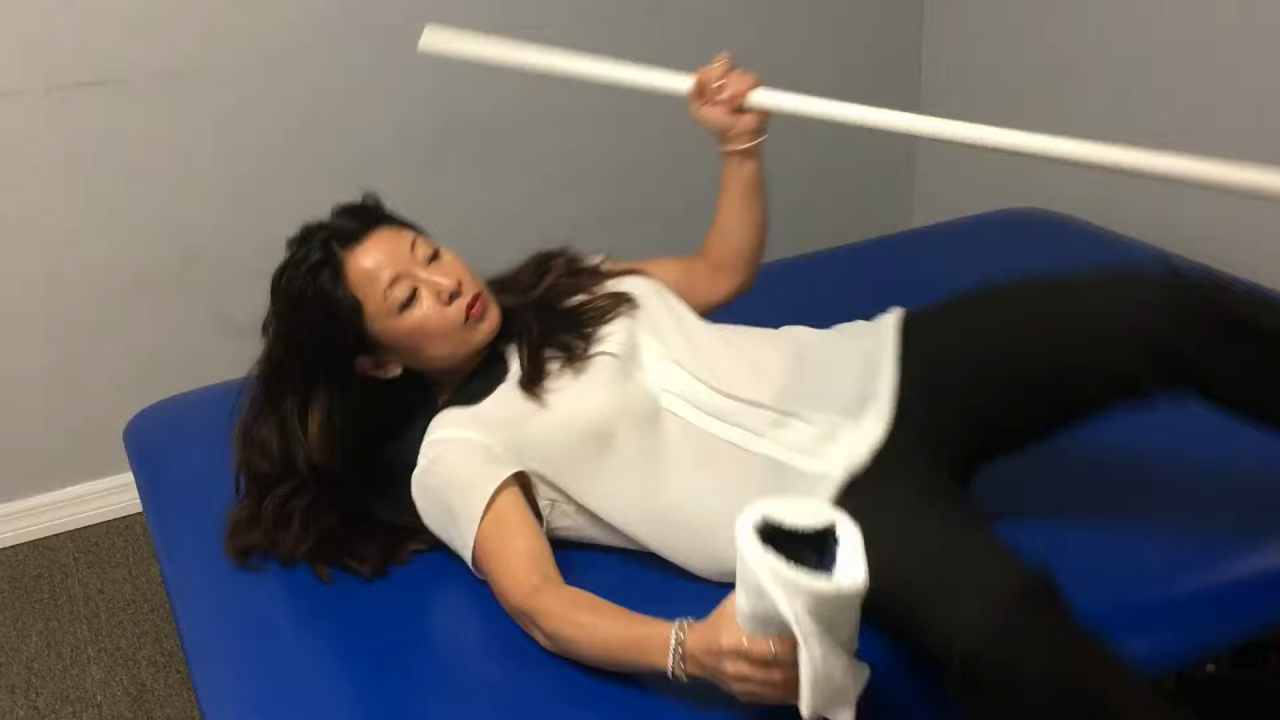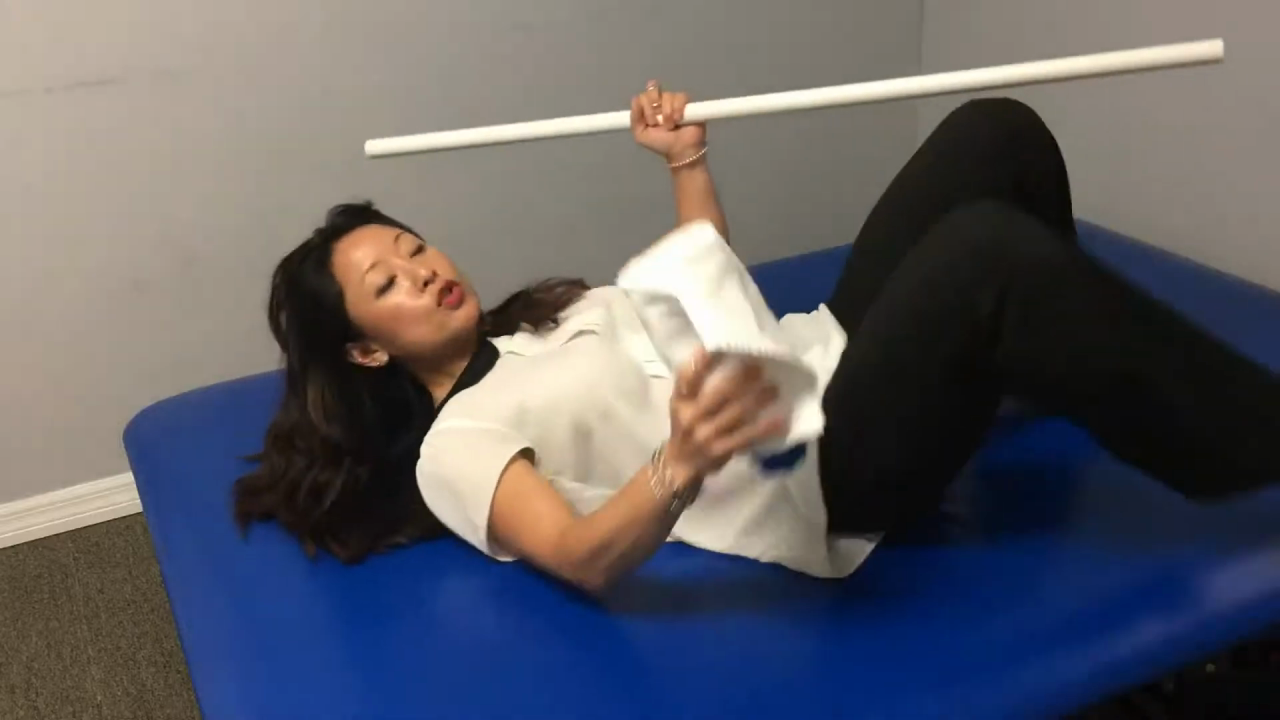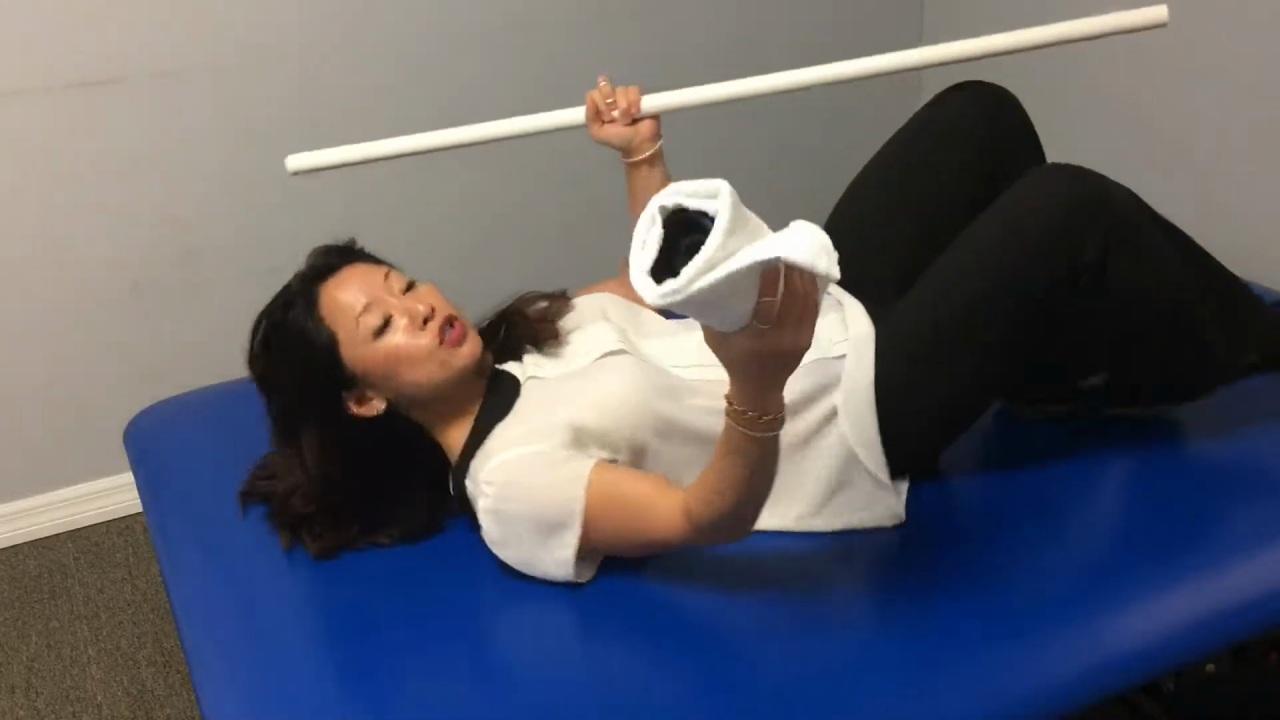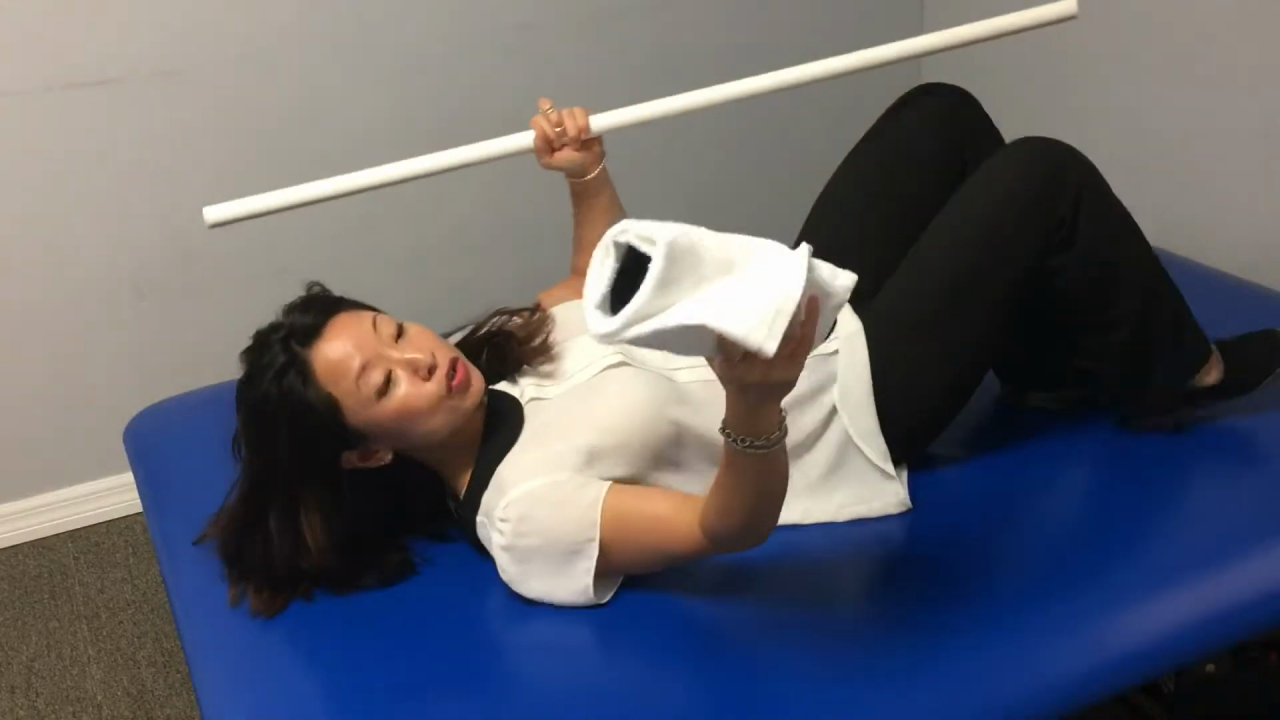
dt=0.4s
person 1, frame 1
left shoulder: (562, 296)
right shoulder: (456, 453)
left elbow: (726, 269)
right elbow: (543, 609)
left wrist: (741, 146)
left hip: (872, 373)
right hip: (831, 501)
left knee: (1167, 313)
right knee: (1003, 623)
person 1, frame 2
left shoulder: (537, 313)
right shoulder: (451, 449)
right elbow: (584, 556)
left wrist: (686, 162)
right wrist: (683, 464)
left hip: (835, 357)
right hip: (830, 480)
left knee: (998, 133)
right knee: (986, 250)
left ankle: (1062, 368)
person 1, frame 3
left shoulder: (501, 337)
right shoulder: (511, 484)
left elbow: (646, 289)
right elbow: (709, 516)
left wrist: (643, 156)
right wrist: (759, 385)
left hip: (830, 324)
right hip: (862, 412)
left knee: (981, 114)
right knee: (1068, 207)
left ankle: (1062, 371)
person 1, frame 4
left shoulder: (485, 356)
right shoulder: (523, 518)
left elbow: (597, 284)
right elbow: (731, 526)
left wrist: (587, 176)
right wrist: (755, 407)
left hip: (806, 321)
right hip: (860, 402)
left knee: (942, 113)
right knee: (1044, 176)
left ankle: (1050, 362)
right ankle: (1168, 377)
